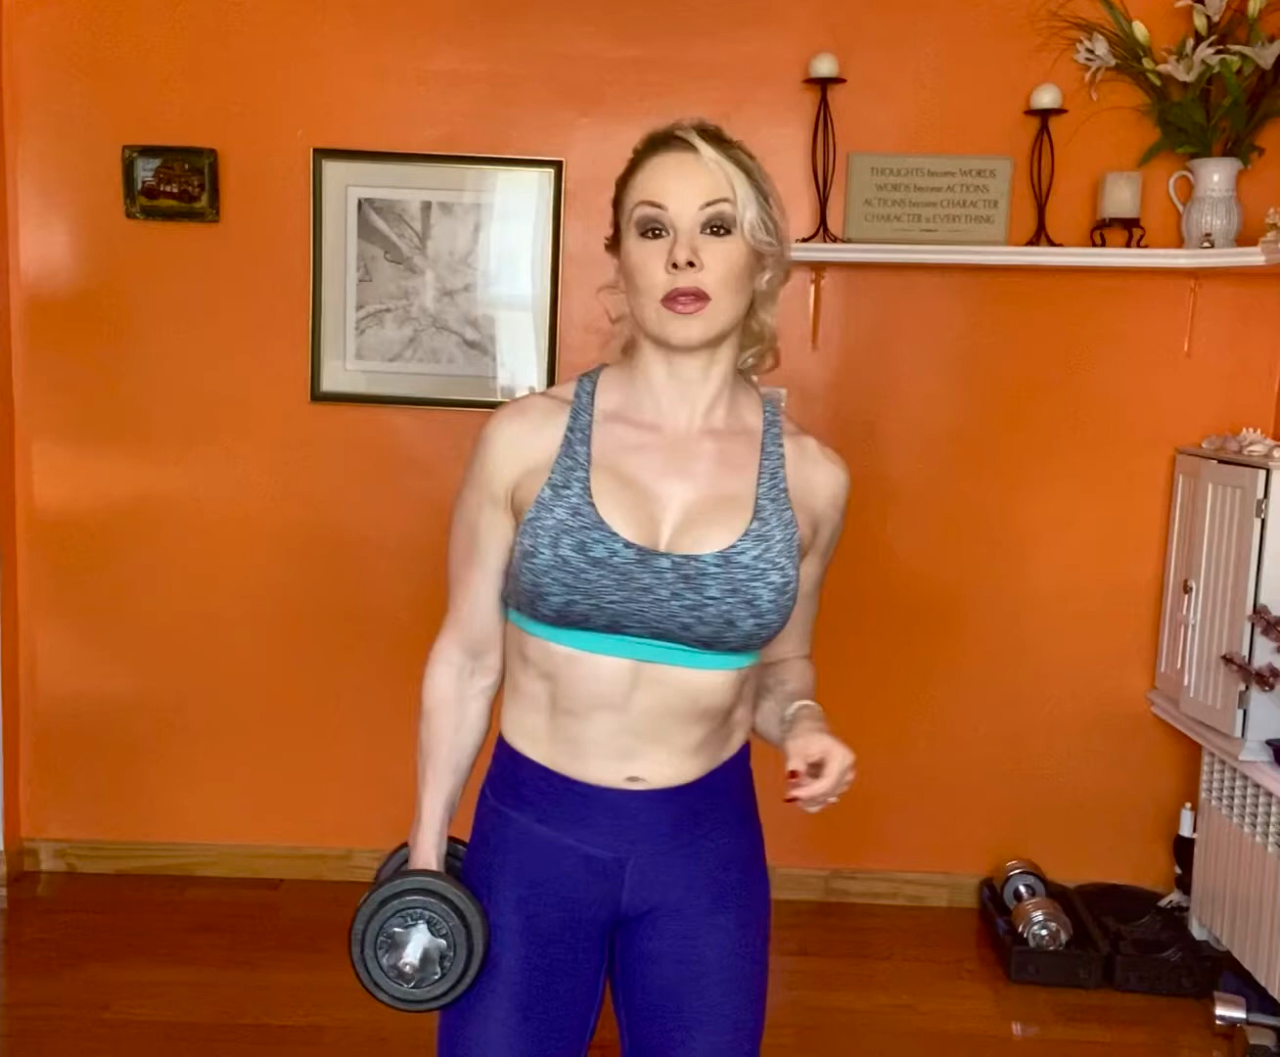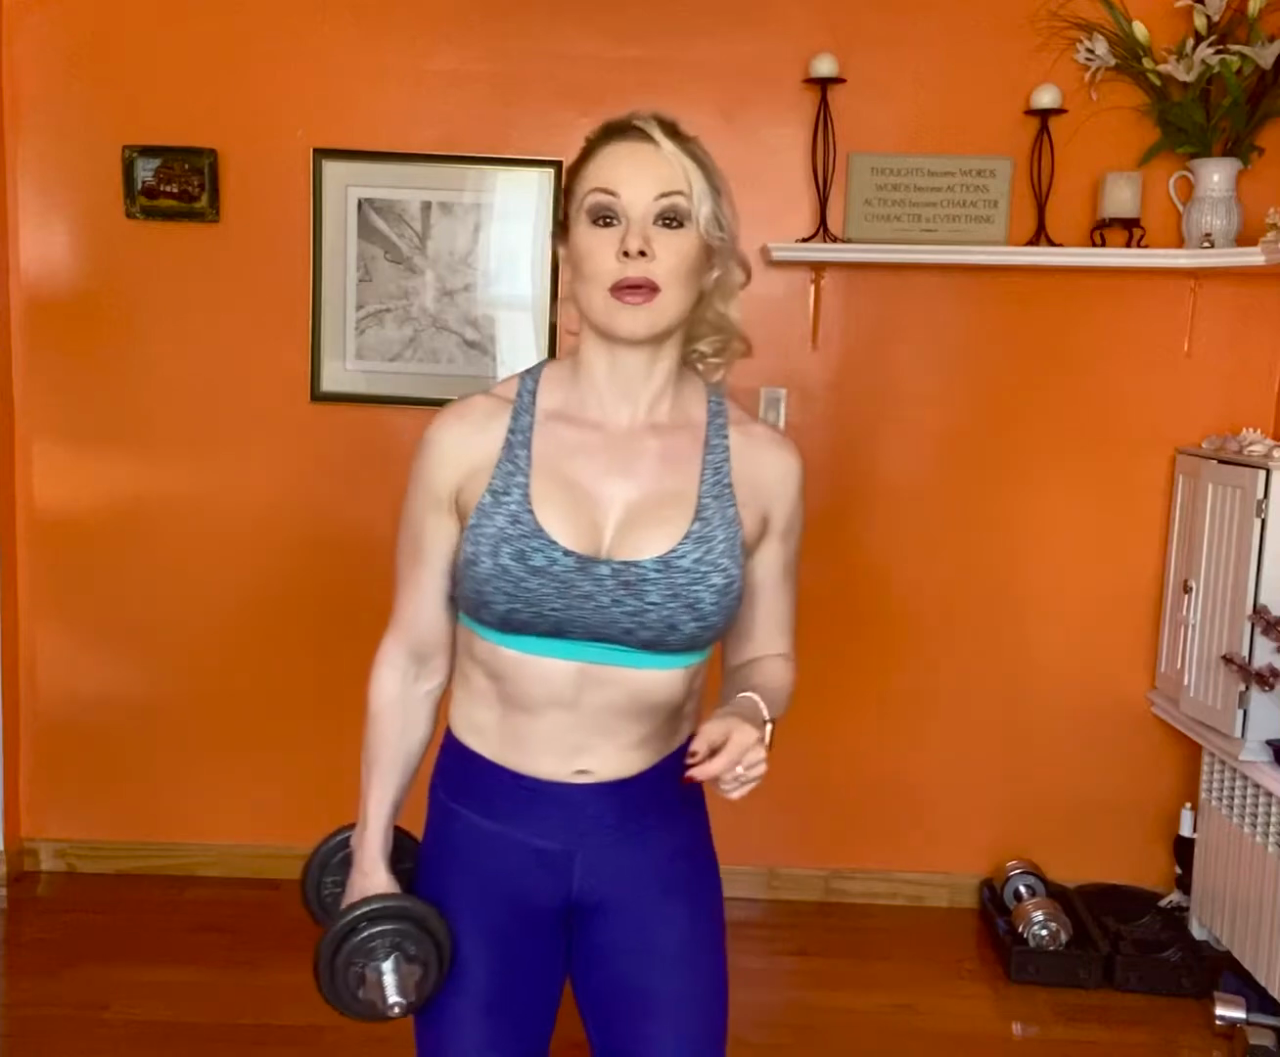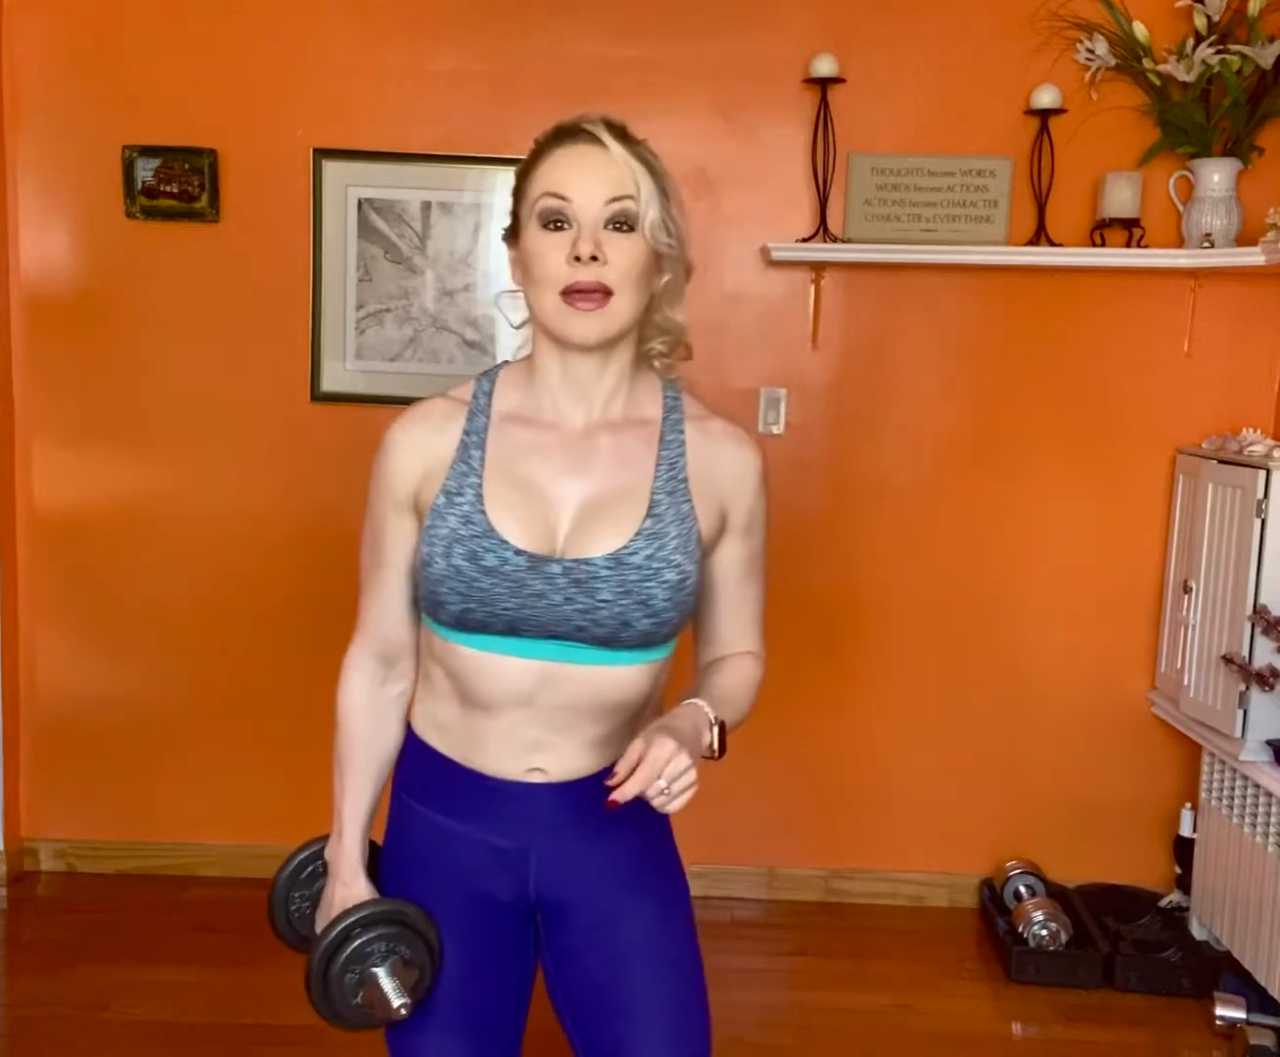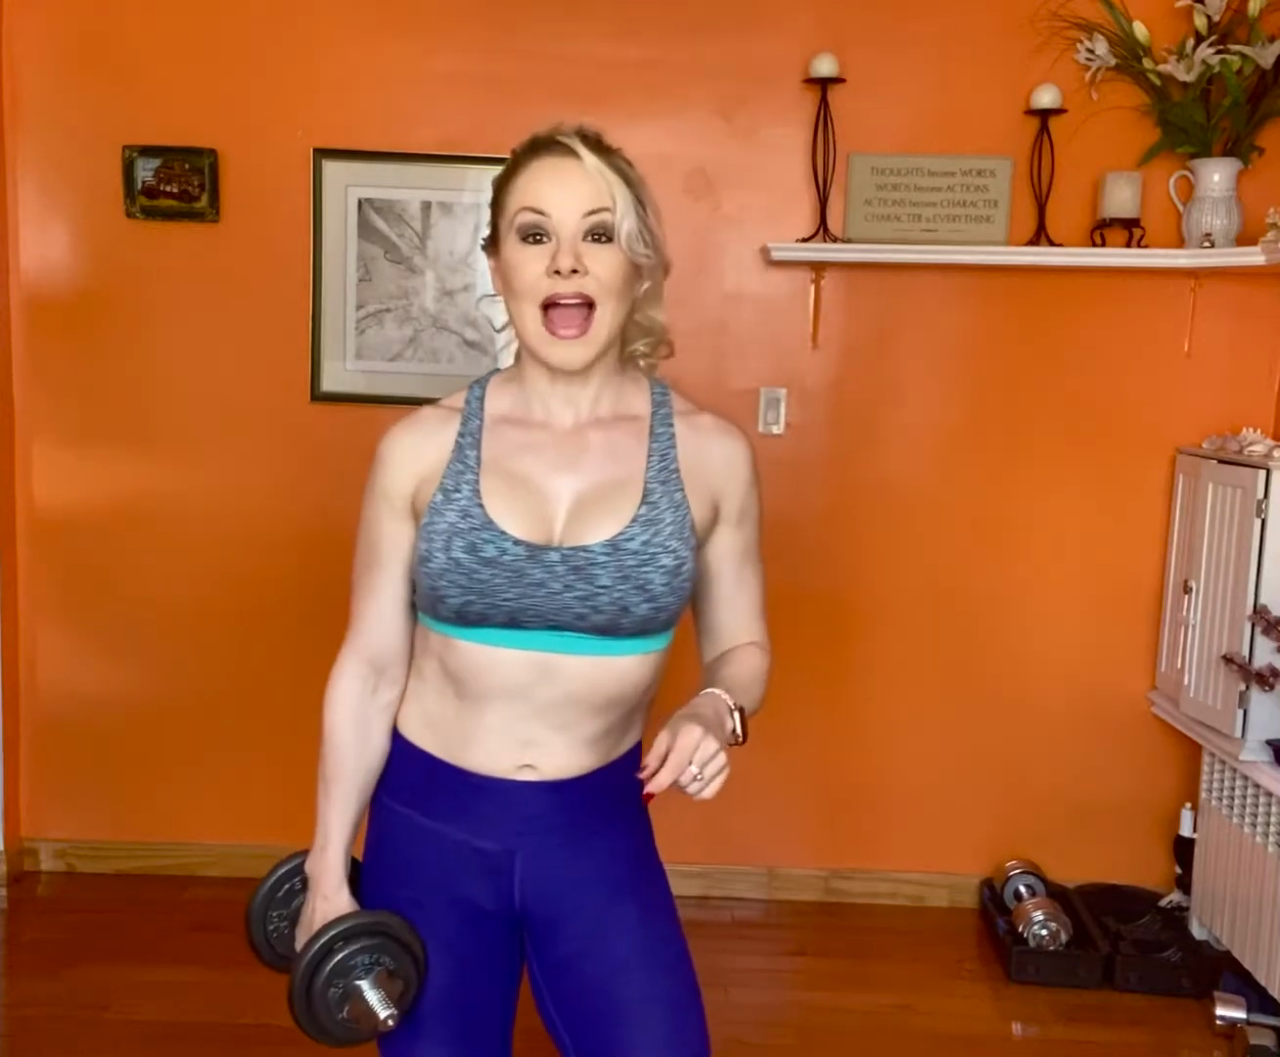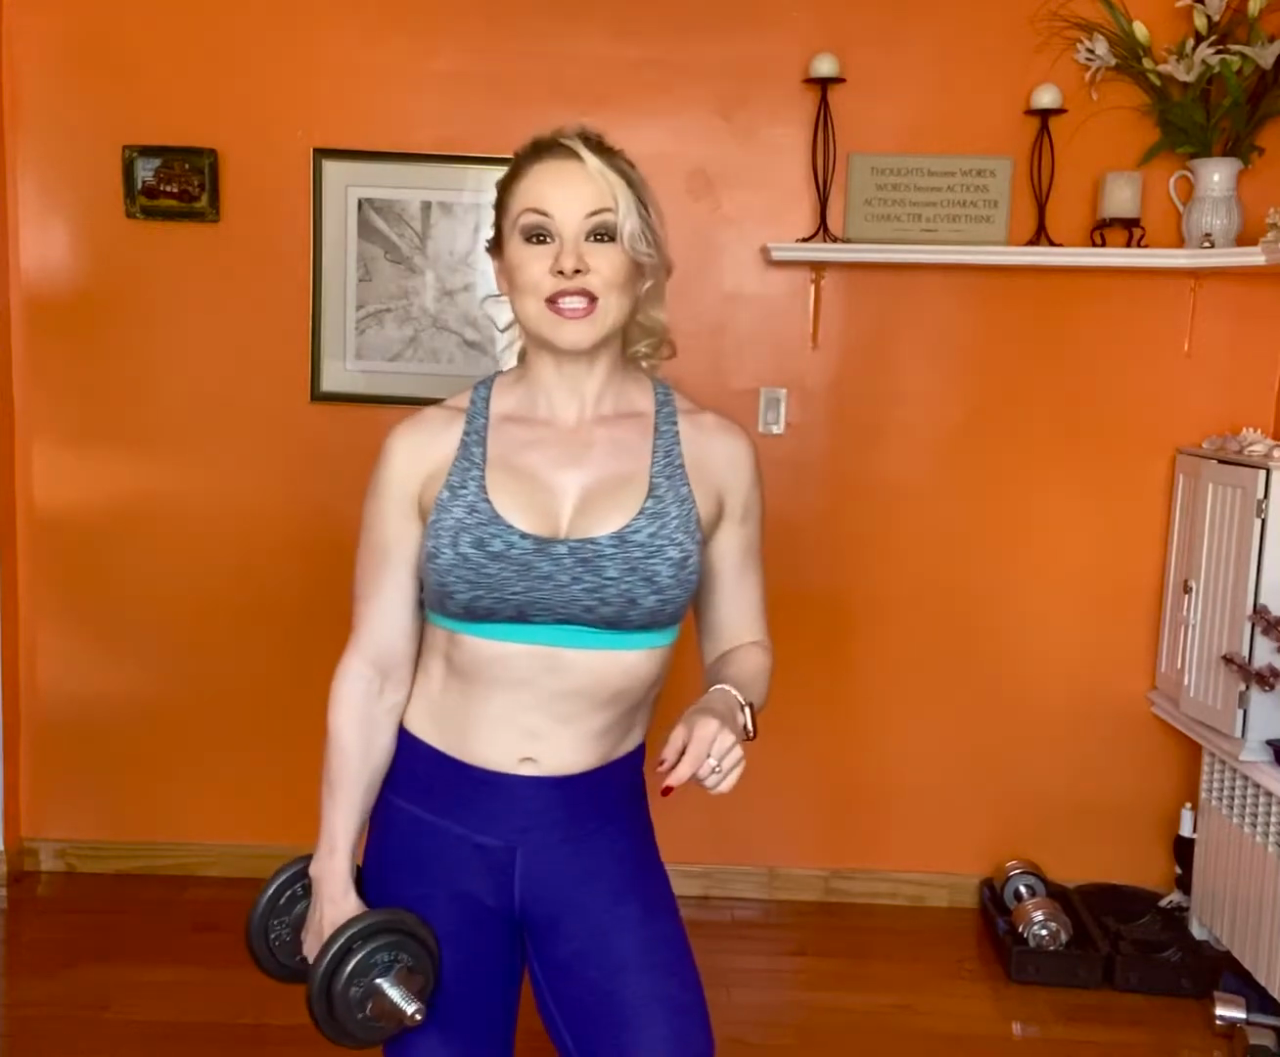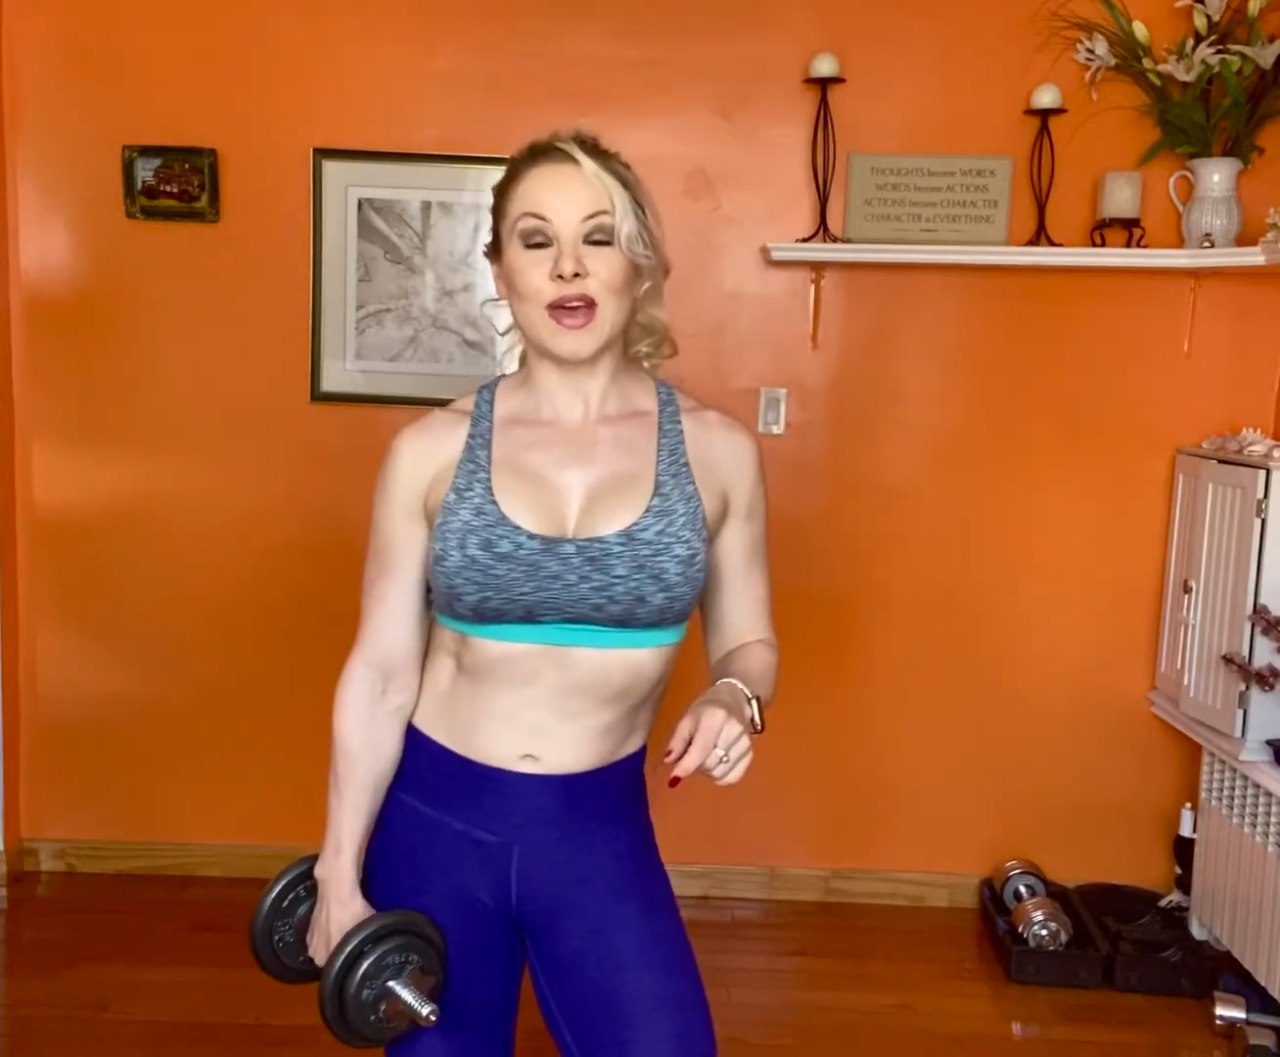
dt=0.3s
person 1, frame 1
left shoulder: (809, 475)
right shoulder: (525, 438)
right elbow: (466, 657)
left wrist: (801, 726)
right wrist: (424, 847)
left hip: (705, 847)
right hip: (530, 835)
person 1, frame 2
left shoulder: (762, 464)
right shoulder: (468, 439)
left elbow: (764, 654)
right elbow: (413, 658)
left wrist: (746, 715)
right wrist: (370, 851)
left hip: (655, 836)
right hip: (482, 829)
person 1, frame 3
left shoulder: (720, 459)
right shoulder: (425, 440)
left elbow: (735, 652)
right elbow: (379, 663)
left wrist: (694, 725)
right wrist: (347, 858)
left hip: (614, 830)
right hip: (445, 827)
person 1, frame 4
left shoulder: (709, 453)
right shoulder: (421, 447)
left elbow: (741, 644)
right elbow: (368, 670)
left wrist: (714, 712)
right wrist: (327, 870)
left hip: (597, 834)
right hip: (427, 830)
person 1, frame 5
left shoulder: (712, 451)
right shoulder: (427, 446)
left elbow: (742, 644)
right elbow: (372, 670)
left wrist: (726, 707)
right wrist: (332, 871)
left hip: (600, 831)
right hip: (431, 823)
person 1, frame 6
left shoulder: (716, 448)
right shoulder: (432, 449)
left elbow: (748, 641)
right elbow: (378, 672)
left wrist: (733, 698)
right wrist: (338, 874)
left hip: (599, 831)
right hip: (434, 821)
